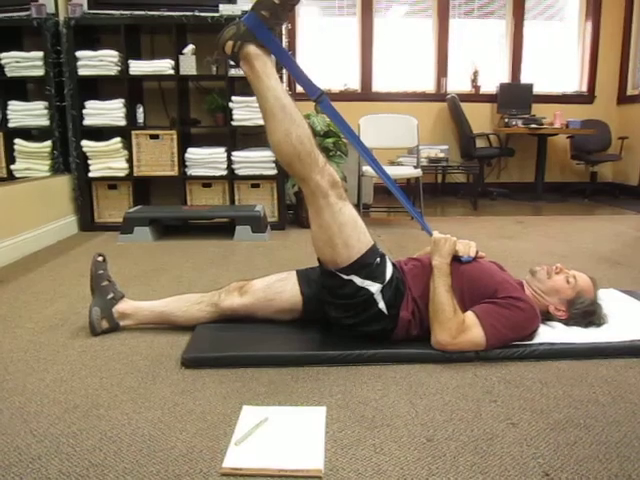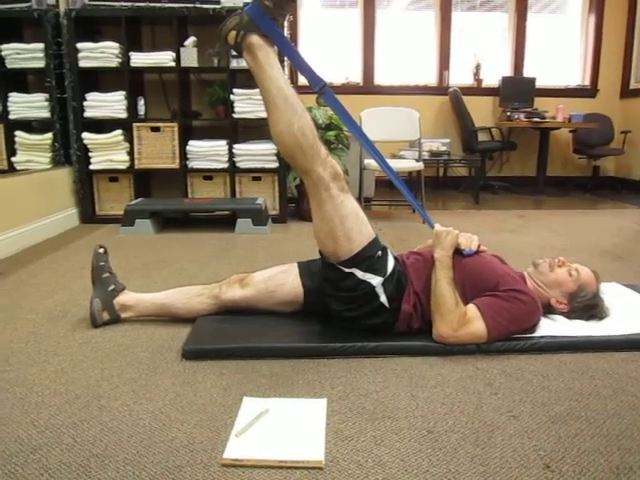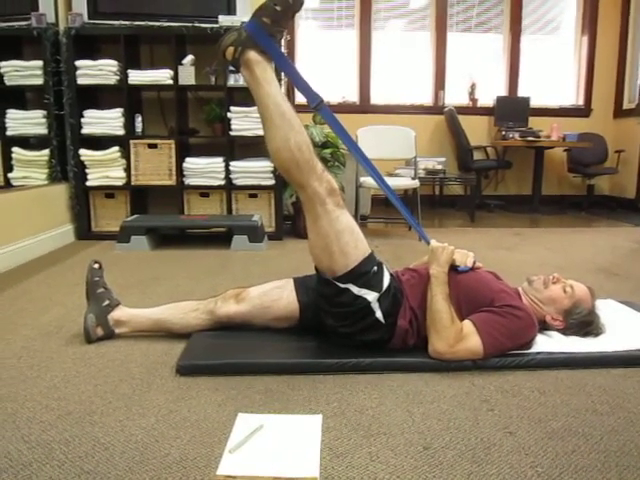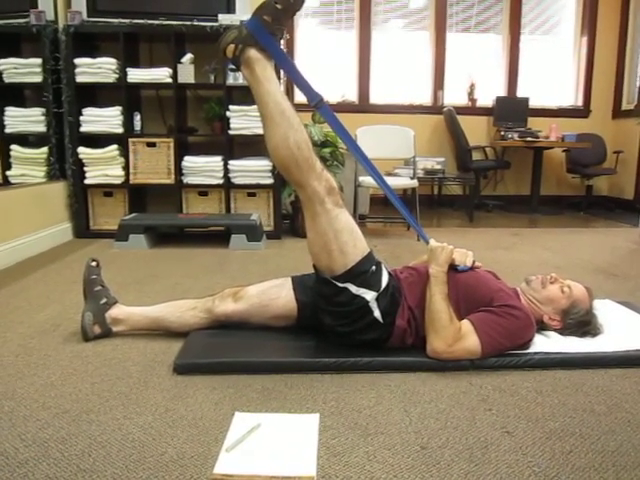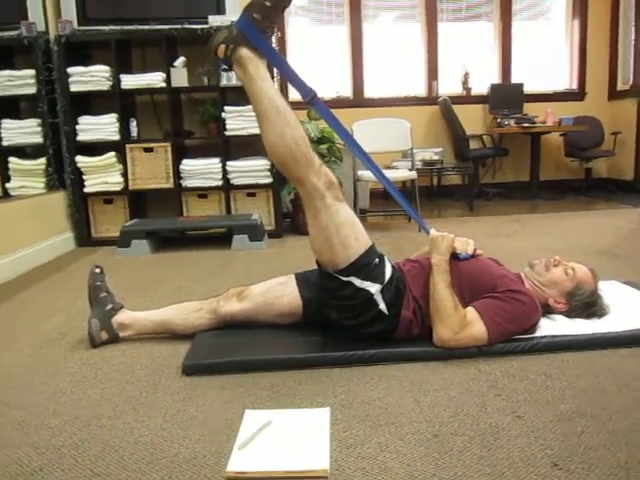
dt=1s
person 1, frame 1
left shoulder: (521, 312)
right shoulder: (502, 282)
left elbow: (446, 336)
left wrist: (442, 261)
right wrist: (447, 249)
left hip: (377, 303)
right hip: (374, 287)
left knee: (323, 182)
right ankle: (120, 312)
person 1, frame 2
left shoulder: (523, 303)
right shoulder: (505, 275)
left elbow: (448, 329)
left wrist: (443, 255)
right wrist: (450, 243)
left hip: (379, 297)
right hip: (375, 280)
left knee: (325, 173)
right ankle: (121, 303)
person 1, frame 3
left shoulder: (518, 320)
right shoulder: (499, 290)
left elbow: (443, 345)
left wrist: (439, 270)
right wrist: (446, 258)
left hip: (374, 312)
right hip: (367, 296)
left knee: (322, 190)
right ankle: (115, 320)
person 1, frame 4
left shoulder: (516, 320)
right shoulder: (498, 291)
left elbow: (441, 345)
left wrist: (438, 270)
right wrist: (441, 256)
left hip: (373, 312)
right hip: (362, 296)
left knee: (321, 188)
left ankle: (255, 56)
right ankle: (112, 318)
person 1, frame 5
left shoulder: (521, 304)
right shoulder: (505, 280)
left elbow: (448, 333)
left wrist: (439, 259)
right wrist: (442, 247)
left hip: (378, 304)
right hip: (371, 289)
left knee: (320, 184)
right ankle: (119, 323)
